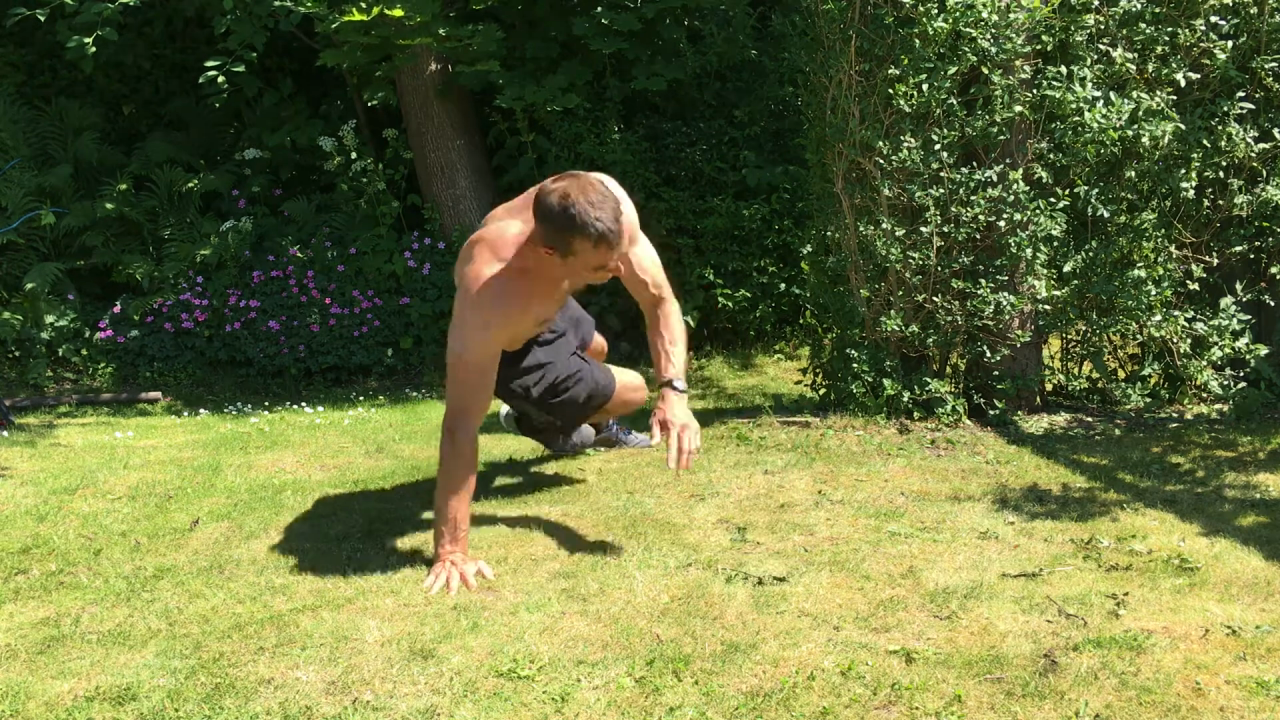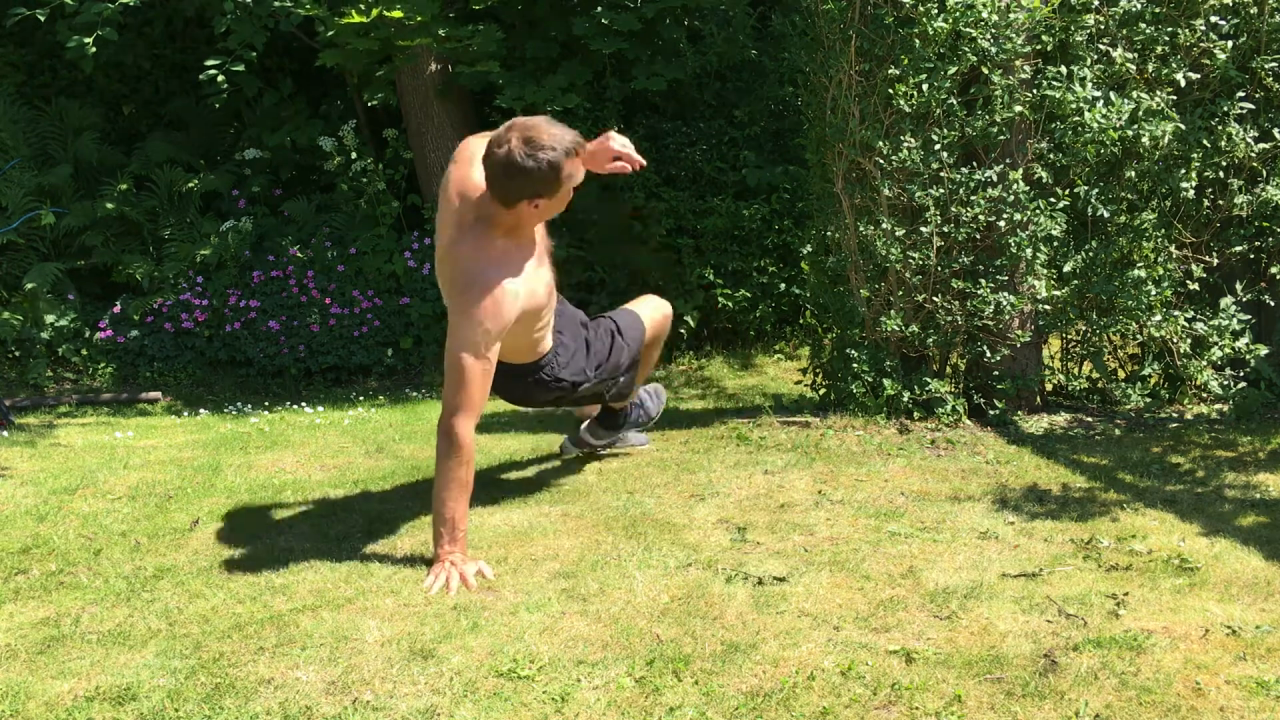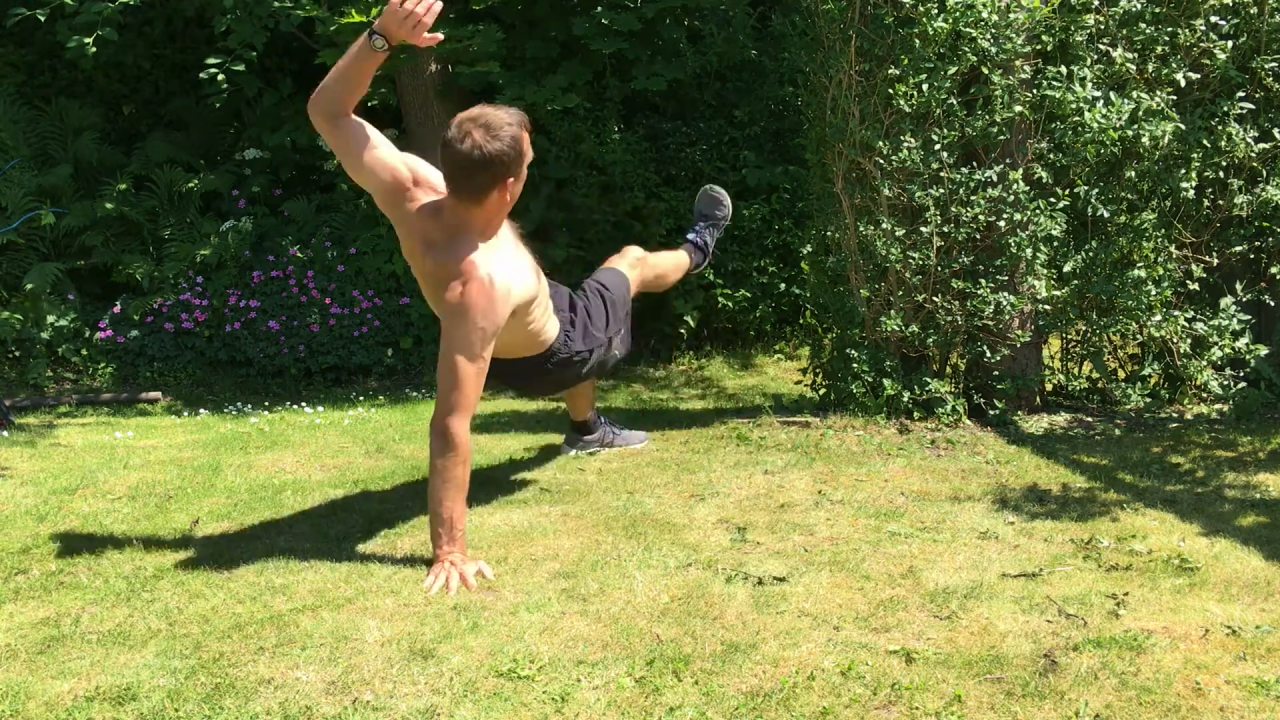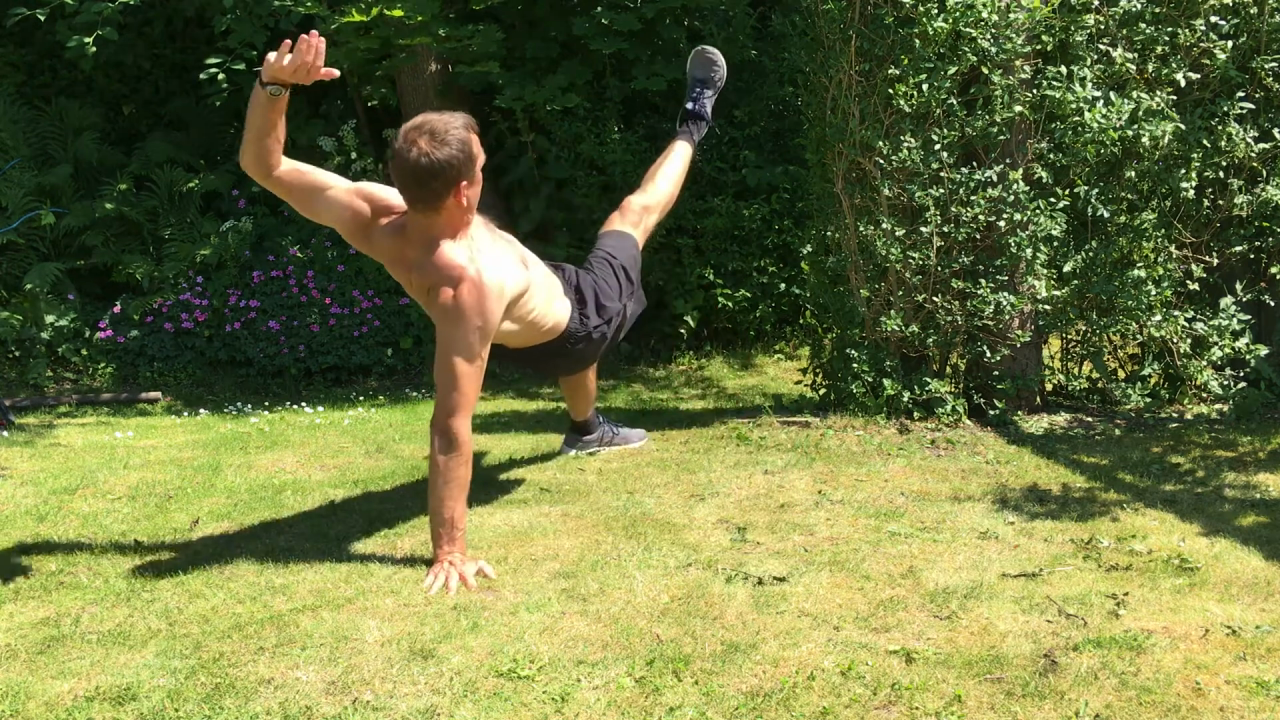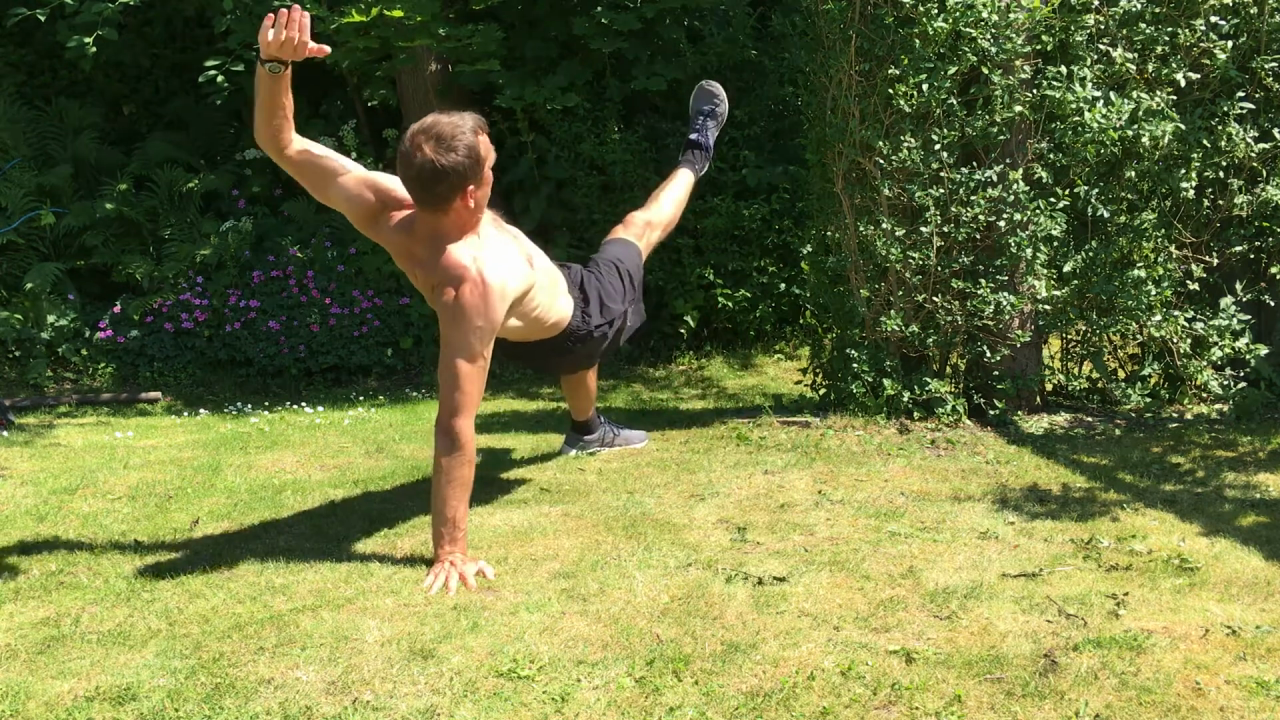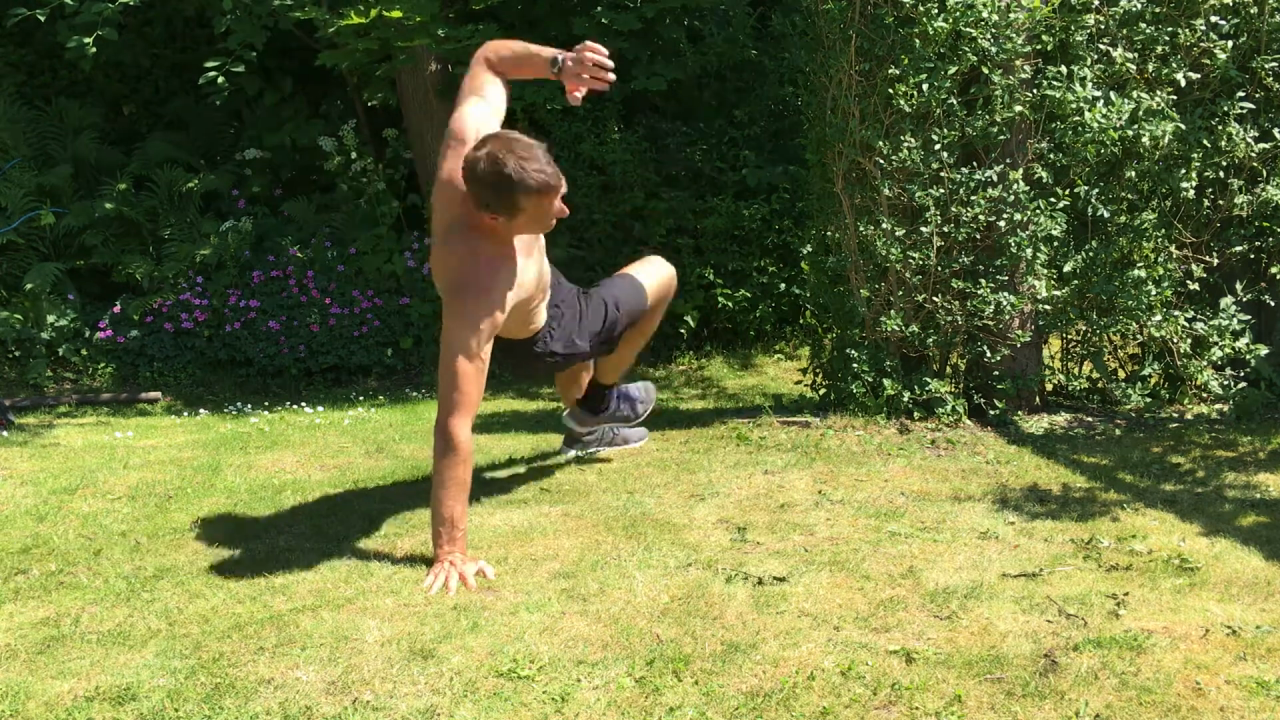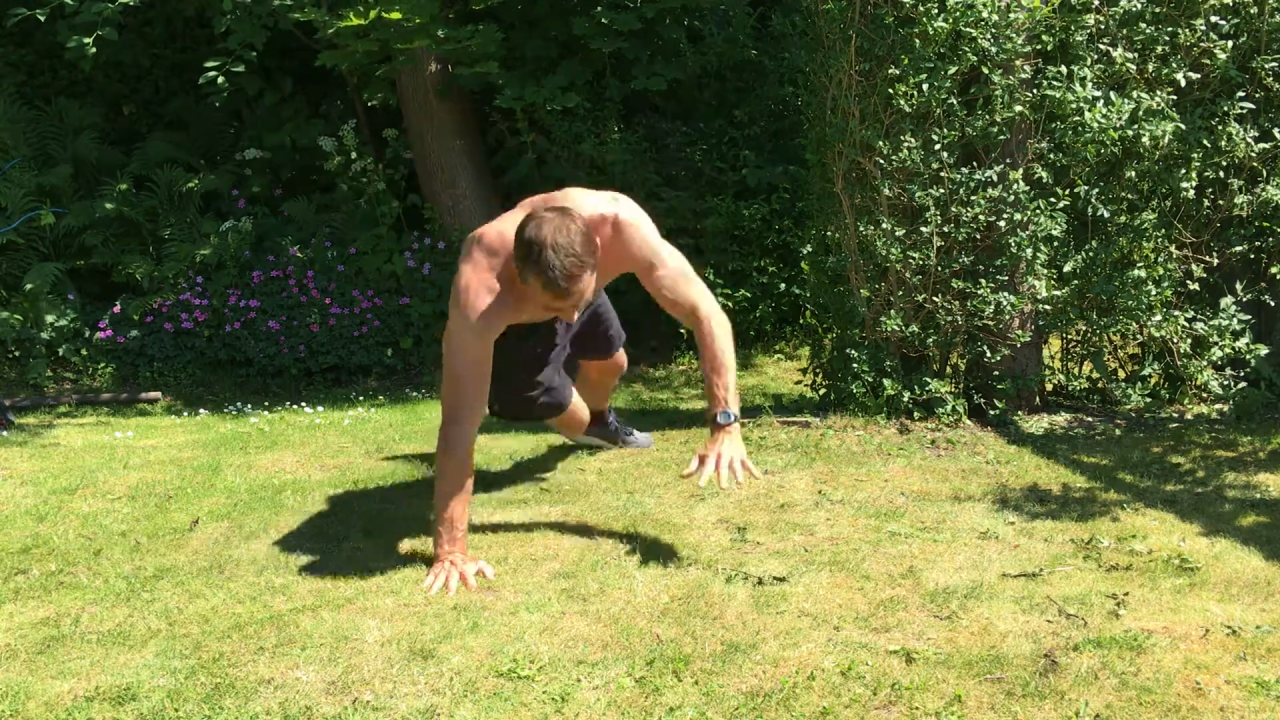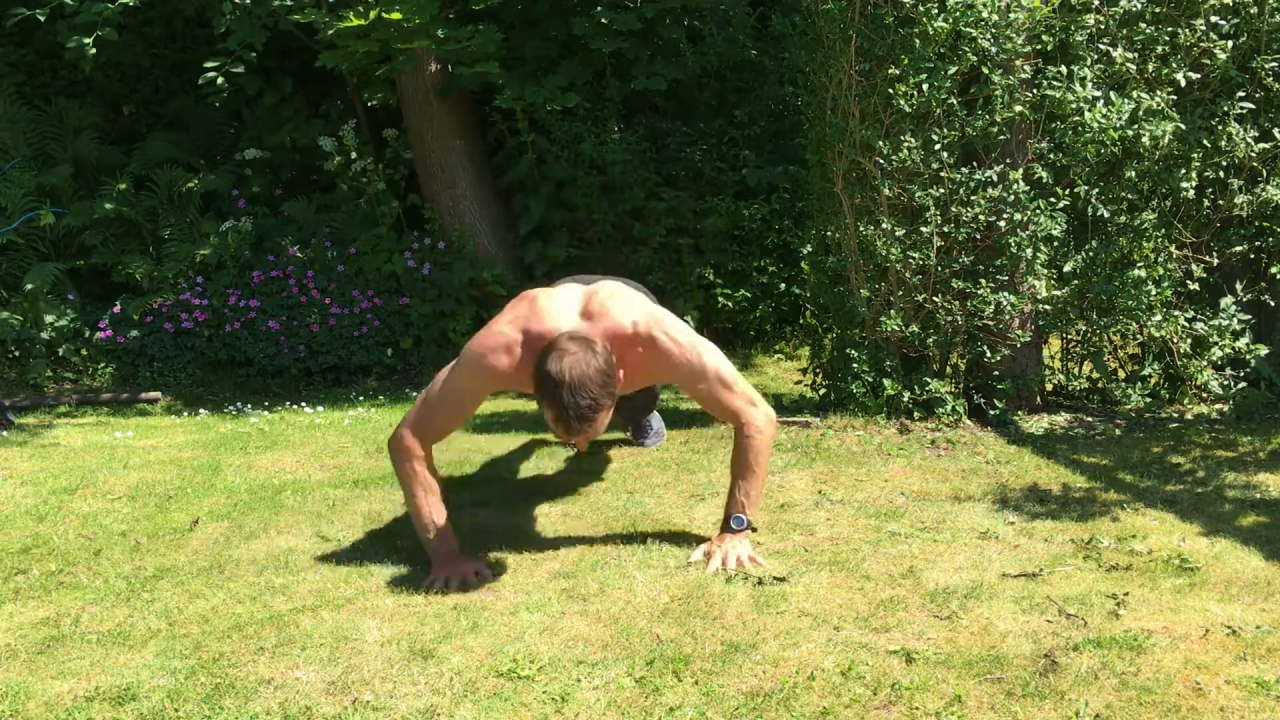
dt=0.3s
person 1, frame 1
left shoulder: (607, 200)
right shoulder: (487, 291)
left elbow: (656, 293)
right elbow: (463, 420)
left wrist: (674, 388)
right wrist: (452, 548)
left hip: (551, 313)
right hip: (508, 354)
left knee: (594, 350)
right knee: (630, 391)
left ankle: (600, 428)
right ankle: (534, 419)
person 1, frame 2
left shoulder: (477, 164)
right shoulder: (490, 294)
right elbow: (457, 425)
left wrist: (584, 156)
right wrist: (449, 553)
left hip: (536, 324)
right hip: (529, 368)
left knee: (588, 327)
right knee: (656, 313)
left ankle: (599, 420)
right ankle: (610, 420)
person 1, frame 3
left shoulder: (411, 187)
right shoulder: (481, 286)
left elbow: (327, 111)
right elbow: (451, 426)
right wrist: (449, 552)
left hip: (506, 342)
right hip: (549, 356)
left knee: (575, 304)
right knee: (633, 261)
left ankle: (586, 430)
right ankle: (694, 250)
person 1, frame 4
left shoulder: (374, 214)
right shoulder: (468, 287)
left elbow: (264, 166)
right elbow: (451, 429)
left wrist: (276, 83)
right wrist: (449, 552)
left hip: (533, 341)
right hip: (578, 320)
right knee: (637, 210)
left ankle: (586, 430)
right ankle: (691, 127)
person 1, frame 5
left shoulder: (386, 206)
right shoulder: (473, 286)
left elbow: (281, 144)
right elbow: (456, 427)
left wrist: (275, 62)
right wrist: (450, 553)
left hip: (530, 338)
right hip: (580, 322)
right knee: (639, 225)
left ankle: (587, 431)
right ankle: (695, 155)
person 1, frame 6
left shoulder: (466, 159)
right shoulder: (475, 284)
left elbow: (487, 58)
right elbow: (457, 424)
left wrist: (559, 63)
right wrist: (448, 550)
left hip: (536, 293)
right hip: (531, 333)
left knee: (578, 329)
right knee: (659, 274)
left ankle: (590, 428)
right ankle: (602, 399)
person 1, frame 7
left shoulder: (615, 223)
right shoulder: (483, 293)
left elbow: (707, 313)
right elbow: (458, 426)
left wrist: (725, 425)
right wrist: (450, 550)
left hip: (567, 277)
left knee: (611, 363)
right knee: (573, 420)
left ankle: (597, 419)
person 1, frame 8
left shoulder: (655, 340)
right shoulder: (502, 353)
left elbow: (756, 419)
right elbow: (406, 441)
left wrist: (736, 528)
right wrist: (443, 543)
left knee: (637, 412)
left ankle: (639, 412)
